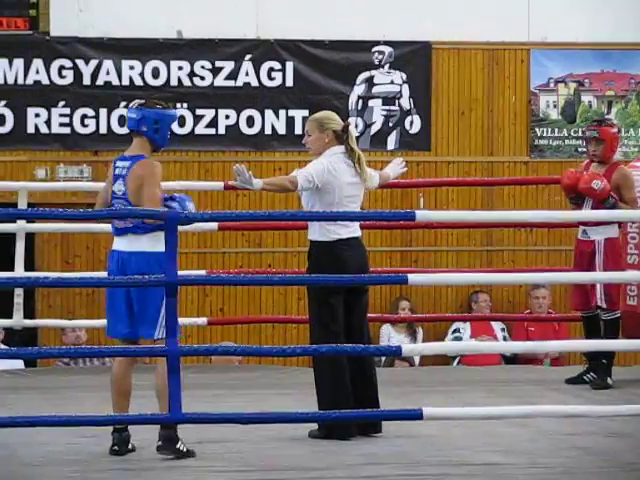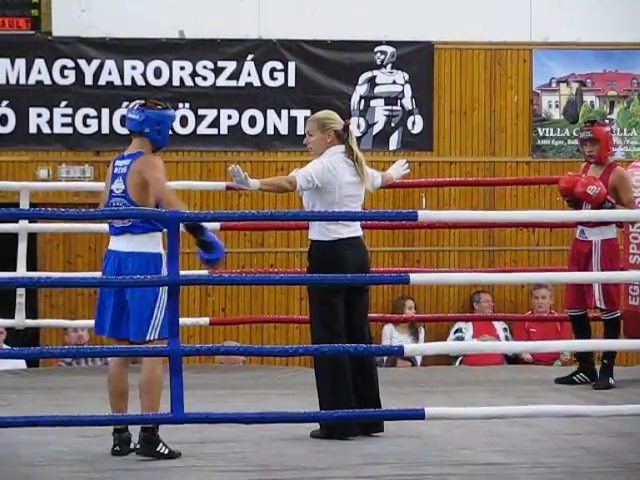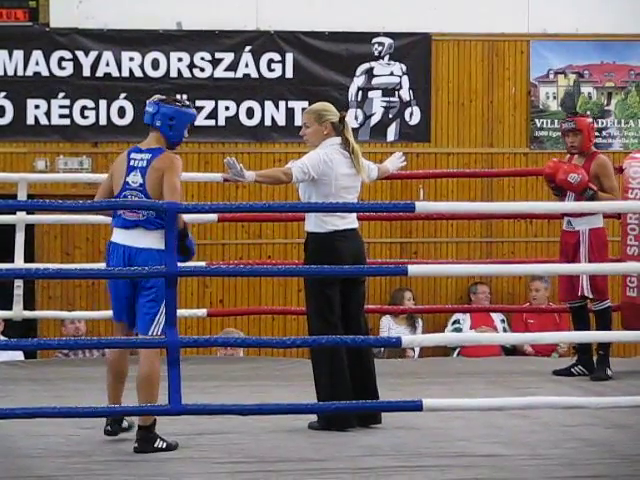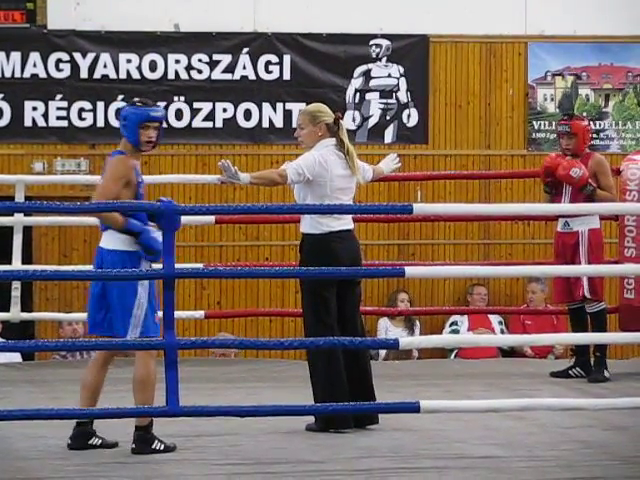
dt=0.5s
person 1, frame 1
left shoulder: (117, 165)
right shoulder: (150, 166)
left elbow: (100, 211)
right elbow: (153, 215)
right wrist: (177, 211)
left hip: (121, 256)
right hip: (150, 258)
left knee: (126, 349)
right knee: (163, 347)
left ankle: (120, 434)
right ankle: (168, 433)
person 1, frame 2
left shoulder: (116, 164)
right shoulder: (150, 163)
left elbow: (103, 211)
right elbow: (168, 201)
right wrist: (201, 231)
left hip: (115, 256)
right hip: (144, 259)
left knee: (121, 349)
right knee: (153, 349)
left ankle: (120, 435)
right ankle: (148, 436)
person 1, frame 3
left shoulder: (123, 158)
right shoulder: (170, 160)
left elbow: (98, 204)
right elbow: (172, 208)
right wrist: (185, 236)
left hip: (120, 250)
right hip: (153, 255)
left knee: (125, 333)
right knee: (151, 344)
left ankle: (114, 416)
right ankle: (146, 433)
person 1, frame 4
left shoulder: (122, 161)
right shoulder: (124, 163)
right elbow: (99, 207)
left wrist: (149, 215)
right wrist: (139, 231)
left hip: (109, 255)
right hip: (127, 258)
left knee: (106, 347)
right knee: (145, 346)
left ankle: (82, 430)
right ankle: (143, 434)
person 2, frame 1
left shoulder: (323, 166)
right shoulder: (355, 166)
left elbow: (291, 183)
right elbow: (379, 177)
left wrist: (256, 184)
right wrist: (393, 170)
left hip: (328, 255)
right hip: (355, 253)
left knee: (328, 338)
right knee: (357, 334)
left ankle: (337, 423)
right ankle: (366, 418)
person 2, frame 2
left shoulder: (323, 166)
right shoulder: (357, 166)
left elbow: (290, 183)
right elbow: (382, 179)
left wrist: (253, 184)
right wrist: (396, 172)
left hip: (329, 255)
right hip: (356, 253)
left knee: (329, 337)
right knee: (358, 334)
left ankle: (338, 423)
right ankle: (367, 417)
person 2, frame 3
left shoulder: (320, 158)
right shoulder: (353, 158)
left elbow: (286, 174)
right elbow: (378, 171)
left wrist: (249, 176)
right wrist: (392, 164)
left hip: (325, 246)
right hip: (352, 244)
left knee: (326, 328)
right knee: (354, 325)
left ankle: (336, 414)
right ankle: (365, 409)
person 2, frame 4
left shoulder: (315, 158)
right shoulder: (347, 158)
left elbow: (281, 176)
right elbow: (372, 172)
left wrist: (243, 178)
right wrist: (386, 166)
left hip: (320, 247)
right hip: (348, 245)
left knee: (322, 329)
right knee: (350, 325)
left ankle: (333, 415)
right ankle: (361, 409)
person 3, frame 1
right shoulder: (585, 167)
left wrist: (608, 199)
right wrist: (572, 196)
left hip: (606, 241)
right hip: (584, 240)
left knee: (608, 304)
right knee: (584, 305)
left ankle: (605, 369)
right ankle: (593, 366)
person 3, frame 2
left shoulder: (617, 174)
right shoulder: (585, 169)
left wrist: (605, 202)
right wrist: (571, 199)
left hip: (604, 242)
right hip: (581, 240)
left knee: (608, 305)
right knee: (575, 306)
left ankle: (607, 369)
right ankle: (586, 367)
person 3, frame 3
left shoulder: (600, 161)
right shoulder: (568, 161)
left elbow: (615, 200)
left wrist: (587, 190)
right wrist: (555, 186)
left hip: (590, 231)
right hip: (569, 230)
left knee: (596, 293)
right knee: (573, 296)
left ankle: (603, 360)
right ankle: (584, 359)
person 3, frame 4
left shoulder: (596, 161)
right shoulder: (559, 162)
left elbow: (613, 199)
left wrist: (586, 186)
right wrist: (549, 183)
left hip: (587, 232)
right hip: (563, 232)
left knee: (592, 295)
right knee: (572, 298)
left ankle: (600, 362)
right ankle: (581, 361)
